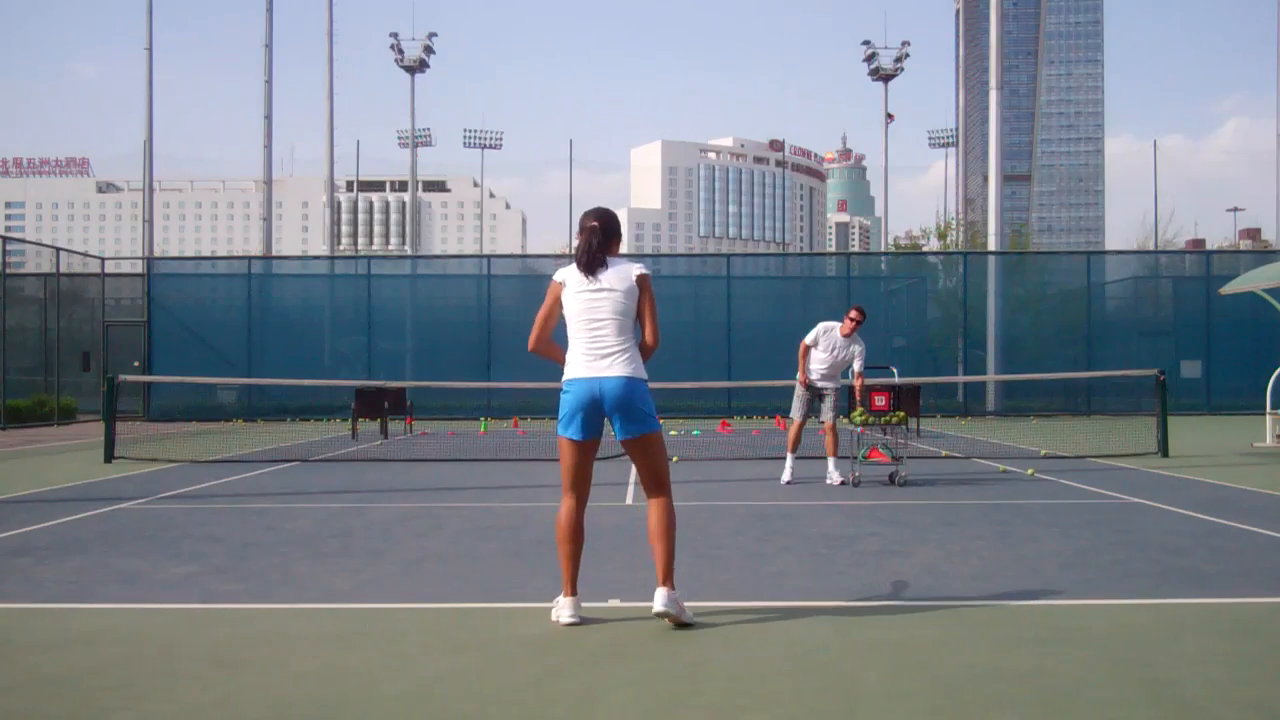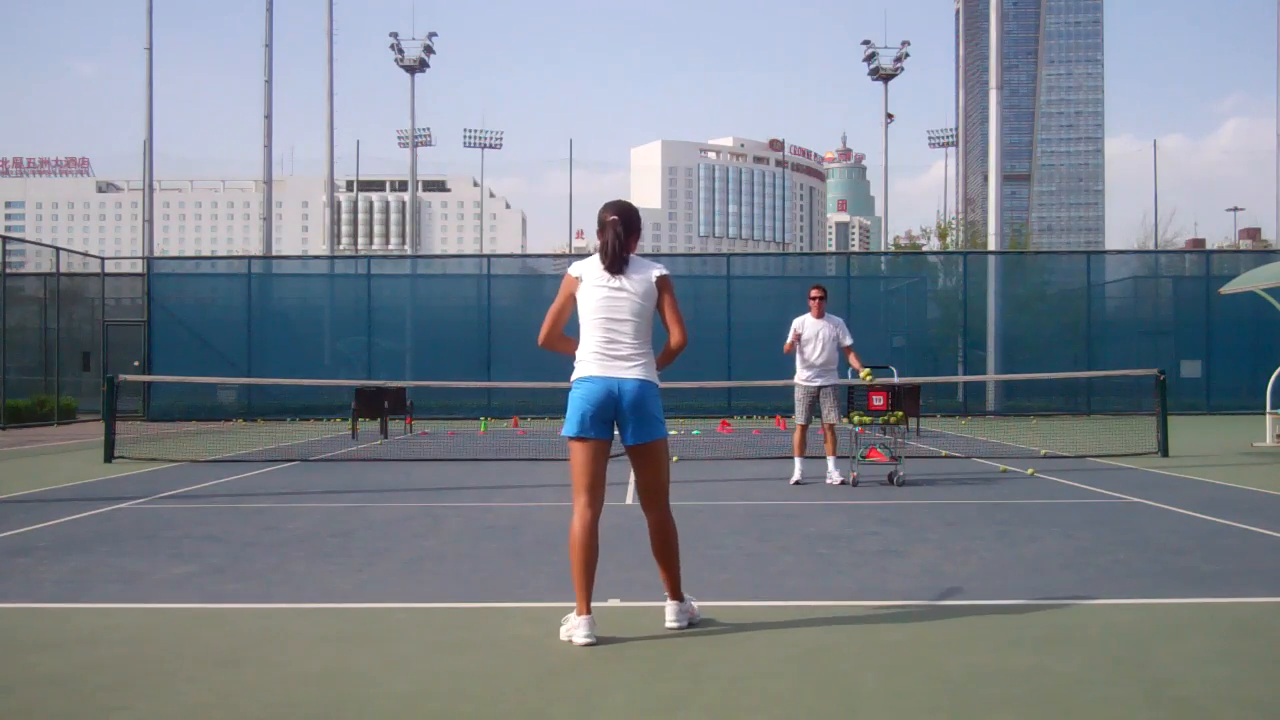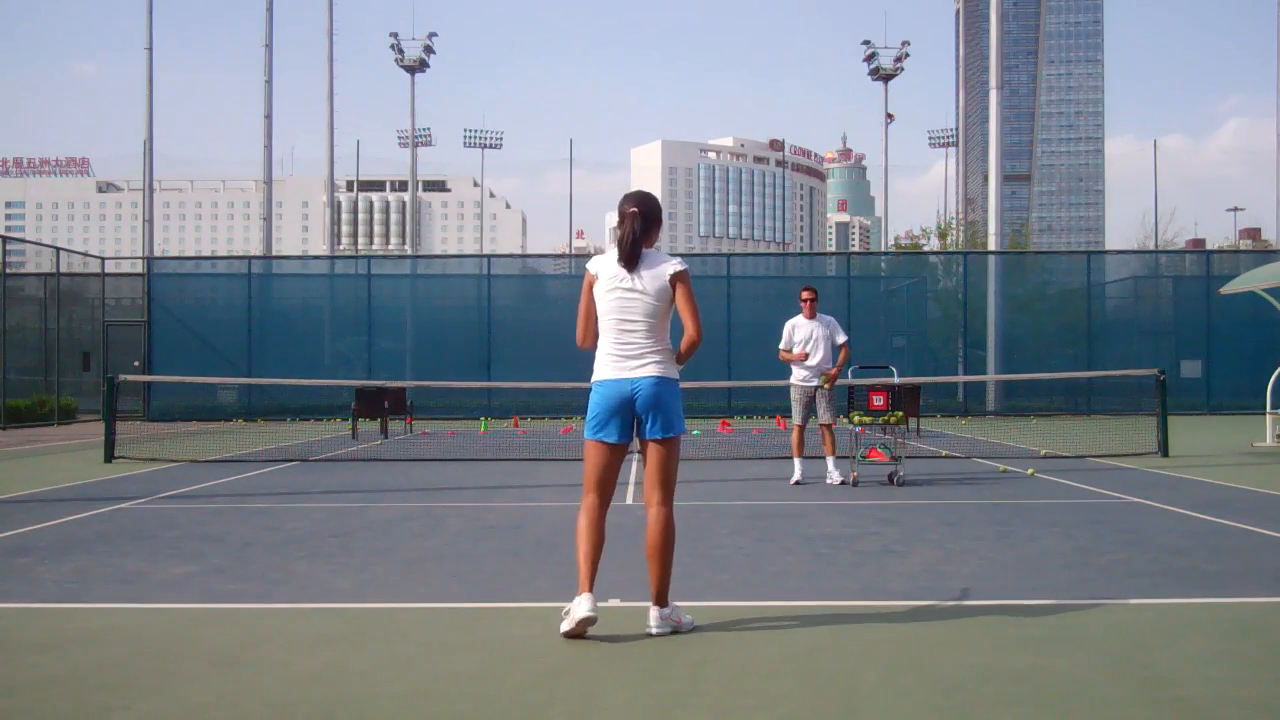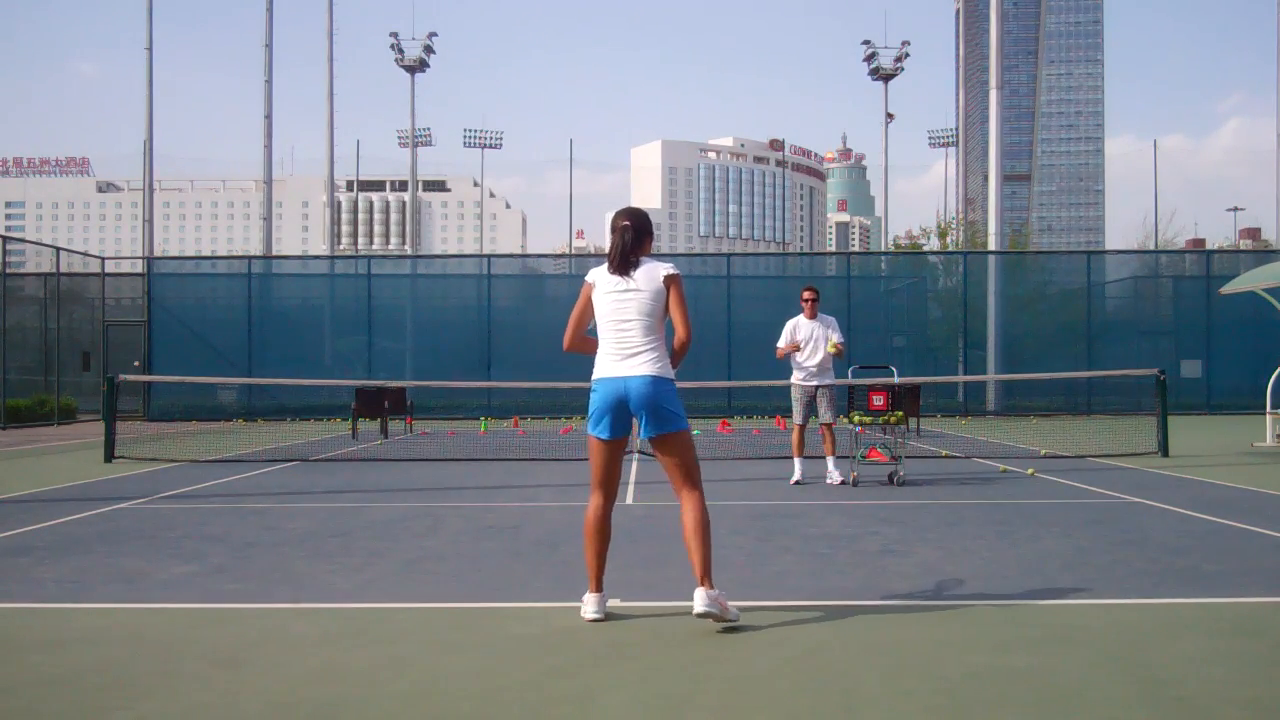
dt=1s
person 1, frame 1
left shoulder: (563, 278)
right shoulder: (636, 273)
left elbow: (536, 343)
right elbow: (651, 339)
left hip: (577, 387)
right hip: (626, 386)
left knee: (572, 498)
right knee: (658, 492)
left ankle: (568, 599)
right ankle: (665, 591)
person 1, frame 2
left shoulder: (579, 271)
right shoulder: (656, 274)
left elbow: (547, 338)
right elbow: (679, 339)
left hip: (589, 387)
right hip: (640, 389)
left knee: (585, 506)
right knee: (657, 506)
left ankle: (582, 616)
right ankle: (676, 603)
person 1, frame 3
left shoulder: (597, 267)
right shoulder: (672, 268)
left elbow: (584, 339)
right elbow: (694, 333)
right wrist: (673, 361)
left hip: (608, 385)
right hip: (657, 385)
left knee: (594, 499)
right knee: (658, 502)
left ankle: (585, 596)
right ankle: (660, 610)
person 1, frame 4
left shoulder: (595, 278)
right shoulder: (665, 273)
left elbow: (570, 341)
right elbow: (684, 335)
left hip: (606, 384)
right hip: (653, 384)
left knee: (601, 496)
right knee: (690, 490)
left ankle: (594, 596)
right ankle: (704, 590)
person 2, frame 1
left shoulder: (858, 346)
right shoulder: (824, 328)
left elbow: (858, 376)
right elbow: (804, 345)
left wrist: (859, 403)
right wrist: (802, 372)
left hip: (830, 385)
right hip: (807, 380)
left knee: (830, 426)
right knee: (798, 422)
left ankle: (832, 471)
right ankle: (789, 467)
person 2, frame 2
left shoulder: (837, 323)
right shoulder: (799, 323)
left elbow: (848, 351)
right elbow: (787, 349)
left wrist: (860, 368)
right wrist: (792, 343)
left hip: (829, 382)
right hip: (804, 381)
left knee: (829, 426)
right knee: (801, 425)
left ankle: (832, 471)
right ankle: (798, 470)
person 2, frame 3
left shoulder: (829, 322)
right shoulder: (791, 325)
left elbow: (844, 348)
right elbow: (781, 354)
left wrist: (837, 368)
right wrist: (795, 357)
left hip: (824, 382)
right hip: (799, 382)
left knee: (826, 426)
right knee: (798, 426)
left ankle: (832, 470)
right ankle: (798, 471)
person 2, frame 4
left shoulder: (830, 322)
right shoulder: (793, 324)
left elbow: (841, 351)
right elbow: (779, 352)
left wrist: (836, 349)
right wrist: (788, 349)
left hip: (825, 381)
right hip: (801, 381)
left knee: (827, 425)
right knee: (799, 425)
left ankle: (832, 470)
right ankle: (798, 471)
